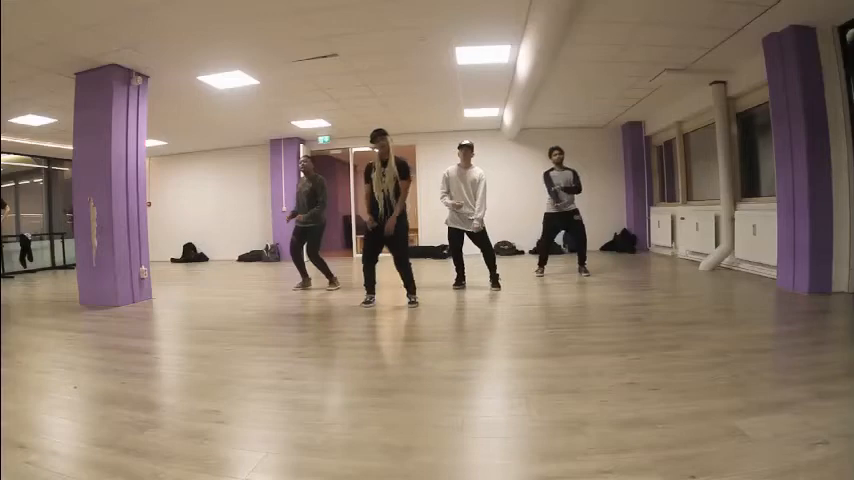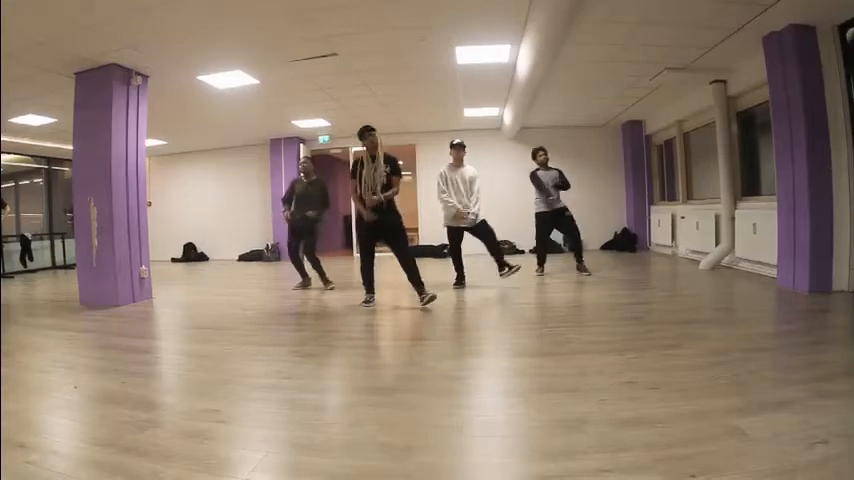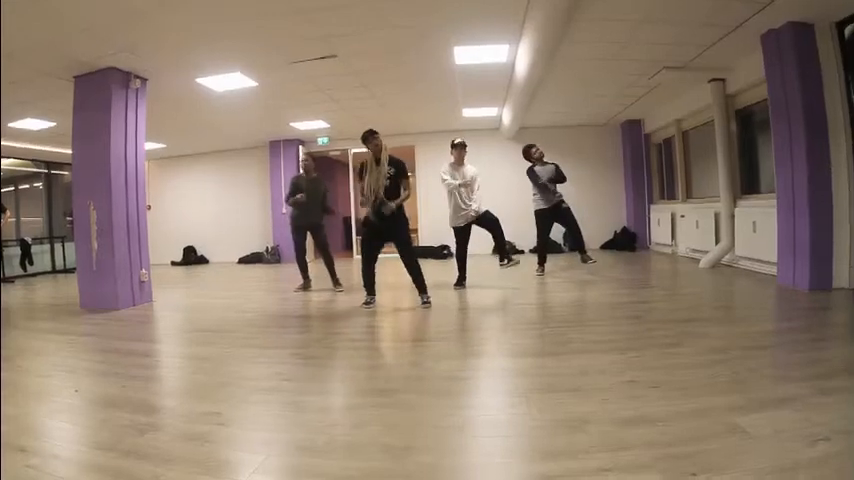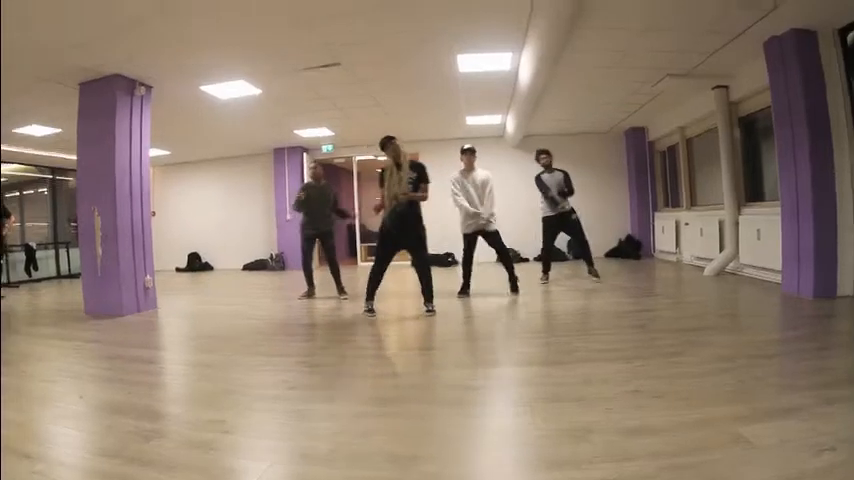
dt=0.3s
person 1, frame 1
left shoulder: (401, 165)
right shoulder: (370, 168)
left elbow: (403, 194)
right elbow: (367, 194)
left wrist: (393, 218)
right wrist: (369, 215)
left hip: (396, 218)
right hip: (375, 219)
left knee: (401, 259)
right knee: (368, 258)
left ankle: (411, 294)
right ankle: (370, 294)
person 1, frame 2
left shoulder: (390, 160)
right shoulder: (358, 163)
left elbow: (396, 189)
right elbow: (354, 191)
left wrist: (380, 197)
right wrist: (362, 210)
left hip: (388, 214)
right hip: (366, 217)
left knee: (404, 253)
right knee: (366, 257)
left ankle: (421, 292)
right ankle: (369, 294)
person 1, frame 3
left shoulder: (396, 163)
right shoulder: (364, 167)
left elbow: (407, 191)
right elbow: (362, 192)
left wrist: (395, 203)
right wrist: (364, 201)
left hip: (396, 217)
right hip: (372, 218)
left knee: (408, 256)
right knee: (368, 258)
left ankle: (423, 293)
right ankle: (370, 295)
person 1, frame 4
left shoulder: (418, 167)
right shoulder: (385, 172)
left elbow: (425, 194)
right elbow: (384, 197)
left wrist: (411, 195)
right wrist: (380, 205)
left hip: (412, 222)
right hip: (391, 222)
left knee: (421, 263)
right knee: (379, 262)
left ankle: (429, 302)
right ankle: (369, 302)
person 2, frame 1
left shoulder: (479, 173)
right shoulder: (449, 172)
left elbow: (481, 198)
right elbow: (443, 194)
left wrist: (478, 219)
right wrist: (450, 203)
left hip: (473, 219)
right hip: (455, 219)
left knee: (486, 248)
right knee: (455, 250)
left ankle: (494, 278)
right ankle: (460, 278)
person 2, frame 2
left shoulder: (471, 171)
right shoulder: (444, 172)
left elbow: (475, 194)
right elbow: (442, 195)
left wrist: (473, 214)
right wrist: (455, 208)
left hip: (471, 215)
right hip: (452, 217)
left knee: (489, 236)
right knee: (455, 248)
left ankle: (502, 266)
right ankle: (460, 277)
person 2, frame 3
left shoulder: (472, 170)
right shoulder: (447, 169)
left elbow: (476, 192)
right elbow: (448, 184)
left wrist: (474, 210)
right wrist: (460, 183)
left hip: (474, 210)
right hip: (458, 214)
left knee: (494, 223)
right knee: (461, 247)
left ankle: (504, 257)
right ankle: (461, 278)
person 2, frame 4
left shoulder: (485, 175)
right shoulder: (457, 178)
left elbow: (489, 198)
right elbow: (457, 198)
left wrist: (484, 217)
right wrist: (471, 210)
left hip: (487, 220)
right hip: (469, 223)
left knee: (500, 249)
right knee: (467, 254)
left ankle: (513, 281)
right ankle: (465, 286)
person 3, frame 1
left shoulder: (319, 181)
right shoulder: (301, 182)
left elbow: (322, 205)
left wrist: (307, 216)
right wrist: (292, 214)
left hip: (315, 224)
right hip: (301, 224)
left knee: (312, 254)
right knee: (294, 251)
left ankle: (332, 279)
right ankle: (305, 280)
person 3, frame 2
left shoulder: (320, 183)
right shoulder: (296, 183)
left elbow: (326, 204)
right elbow: (286, 200)
left wrist: (316, 213)
right wrist: (286, 210)
left hip: (311, 224)
right hip: (295, 223)
left knee: (309, 253)
right knee: (293, 252)
left ankle: (324, 279)
right ankle: (305, 279)
person 3, frame 3
left shoulder: (320, 182)
right shoulder: (296, 180)
left elbow: (323, 203)
right elbow: (288, 200)
left wrist: (331, 211)
right wrist: (296, 198)
left hip: (316, 221)
right hip: (298, 222)
left knee: (324, 249)
right knee: (299, 252)
left ankle: (335, 280)
right ankle: (306, 281)
person 3, frame 4
left shoulder: (329, 189)
right shoulder: (306, 187)
left elbow: (335, 208)
right elbow: (299, 208)
left wrist: (348, 215)
right wrist: (298, 200)
left hip: (326, 229)
right hip: (308, 229)
left knee: (331, 258)
right knee: (306, 258)
left ankle: (340, 288)
right ankle: (310, 289)
person 4, frame 1
left shoulder: (572, 173)
right shoulder: (548, 174)
left elbow: (578, 189)
right elbow: (551, 190)
left wrist: (562, 188)
right wrist: (557, 202)
left hip: (570, 211)
right hip: (552, 212)
left knee: (581, 238)
right knee: (545, 240)
left ankle: (582, 265)
right ankle: (541, 266)
person 4, frame 2
left shoulder: (557, 172)
right shoulder: (534, 174)
left elbow: (566, 186)
right elbow: (541, 188)
left wrist: (555, 185)
right wrist: (550, 196)
left hip: (559, 208)
right hip: (542, 211)
left knee: (574, 234)
right knee: (542, 239)
left ankle: (580, 264)
right ankle: (540, 265)
person 4, frame 3
left shoulder: (553, 166)
right shoulder: (531, 170)
left elbow: (563, 179)
right elbow: (540, 185)
left wrist: (549, 180)
right wrist: (554, 193)
left hip: (558, 203)
right hip: (542, 207)
left knee: (574, 227)
right knee: (542, 237)
left ankle: (583, 254)
right ankle: (541, 265)
person 4, frame 4
left shoulder: (563, 174)
right shoulder: (539, 178)
left elbow: (571, 191)
right elbow: (546, 193)
left wrist: (559, 193)
right wrist: (557, 204)
left hip: (567, 212)
right hip: (549, 215)
left knee: (581, 239)
right knee: (547, 245)
left ankle: (591, 267)
right ankle: (545, 273)
